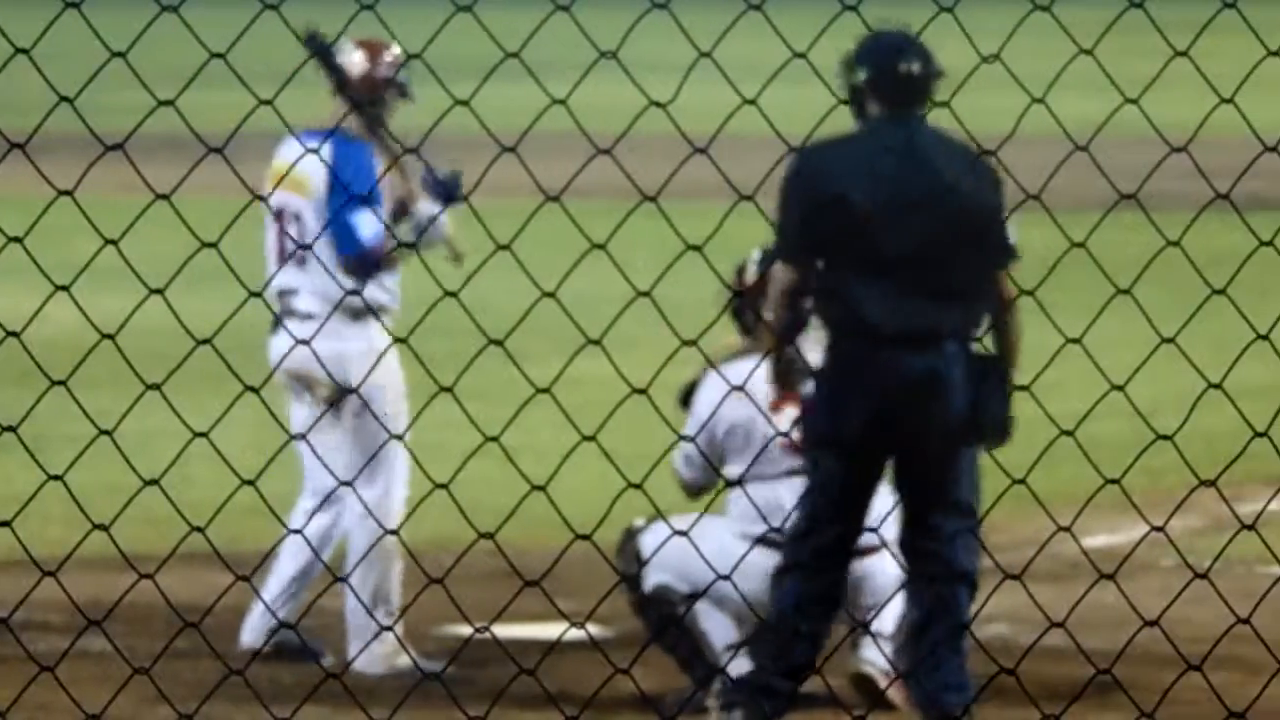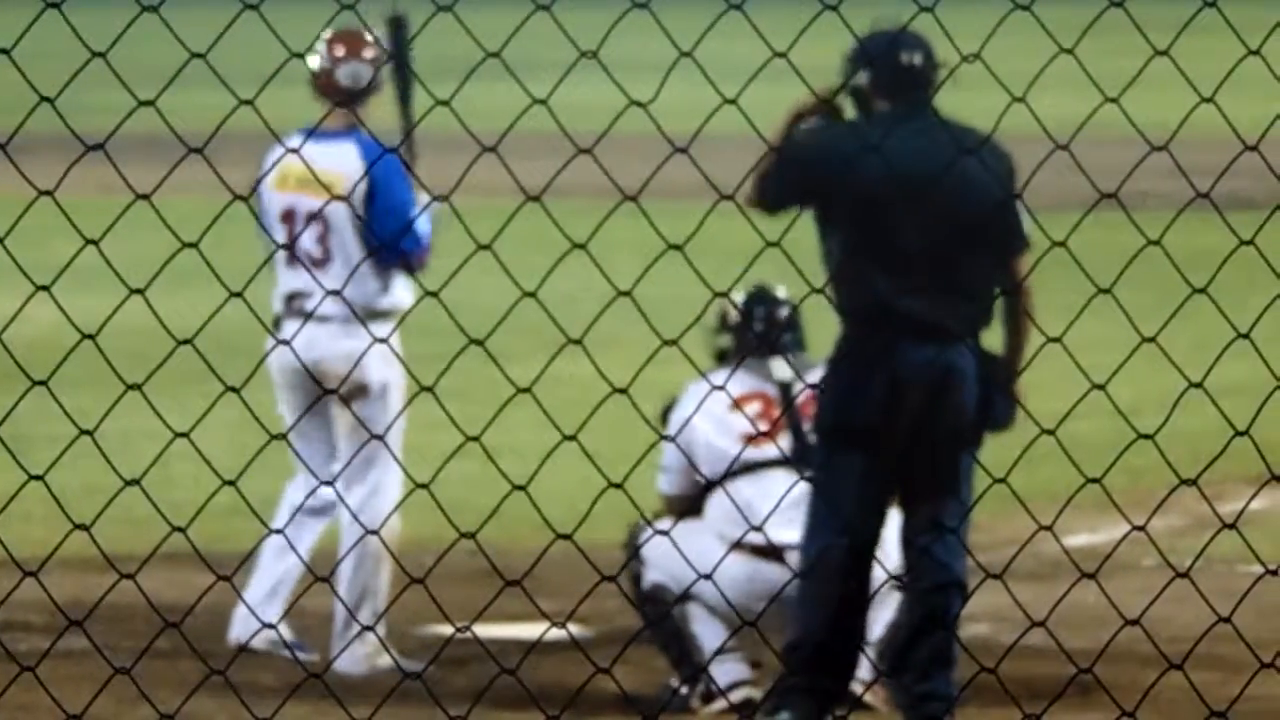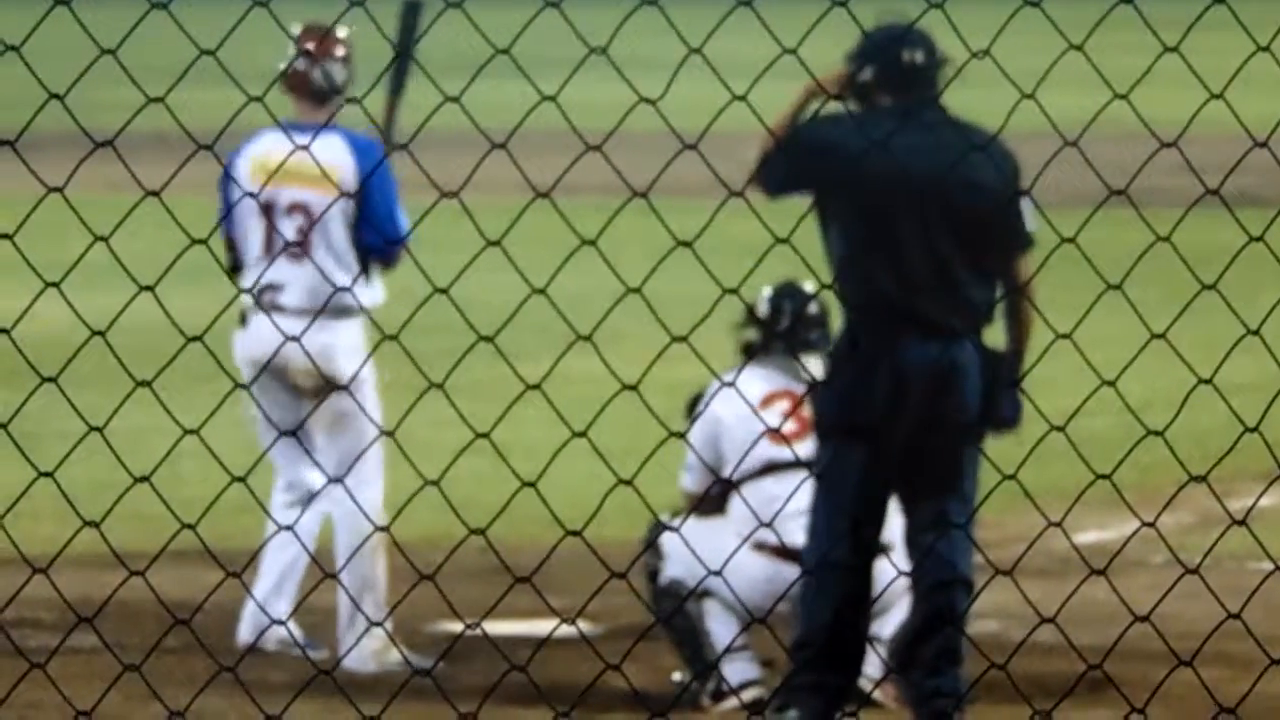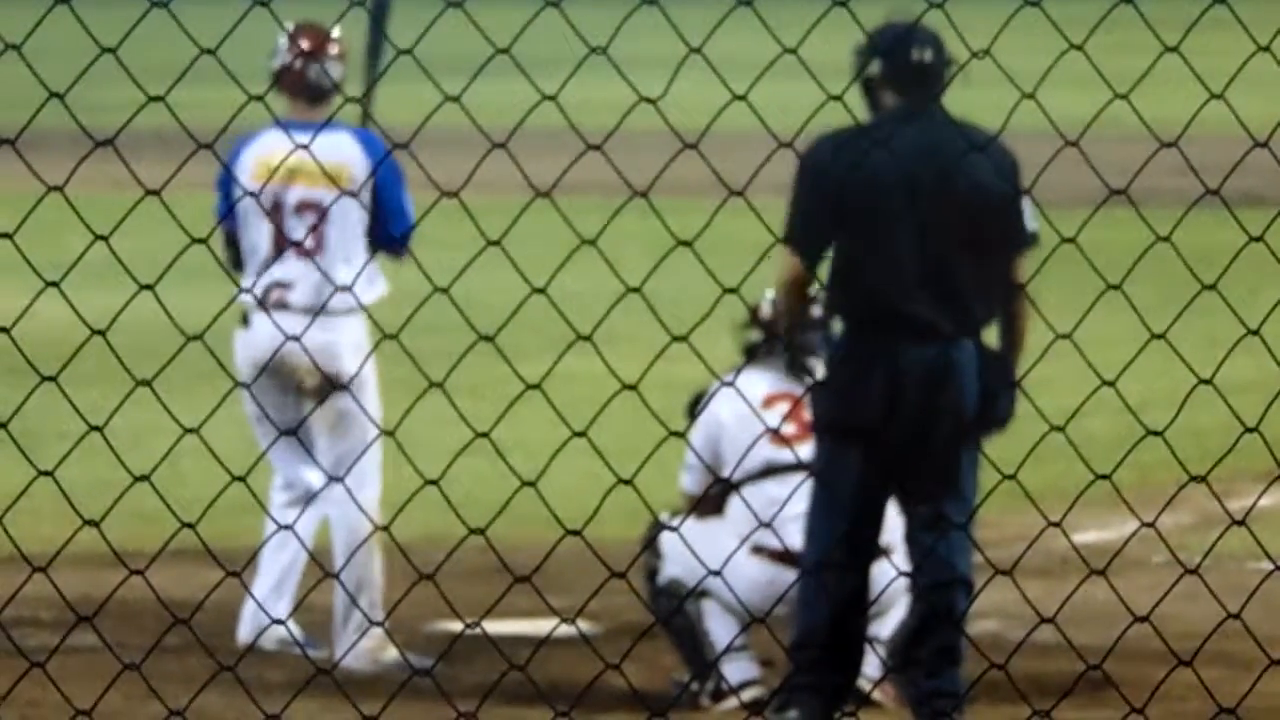
dt=0.5s
person 1, frame 1
left shoulder: (822, 165)
right shoulder: (971, 169)
left elbow: (788, 280)
right elbow: (1001, 293)
left wrist: (777, 359)
right wrist: (1001, 387)
left hip: (858, 371)
right hip: (945, 371)
left knee: (817, 540)
right knee: (944, 540)
person 1, frame 2
left shoulder: (834, 148)
right shoulder: (986, 158)
left elbow: (758, 194)
right elbow: (1015, 280)
left wrist: (796, 123)
right wrist: (1007, 372)
left hip: (872, 361)
right hip: (955, 365)
left knee: (838, 536)
right knee: (938, 535)
person 1, frame 3
left shoulder: (840, 140)
right shoulder: (989, 155)
left elbow: (761, 170)
right elbow: (1016, 278)
left wrist: (811, 95)
right wrist: (1011, 374)
left hip: (873, 358)
right hip: (957, 362)
left knee: (842, 530)
right knee: (944, 531)
person 1, frame 4
left shoulder: (837, 156)
right shoulder: (991, 158)
left elbow: (795, 276)
right elbow: (1013, 283)
left wrist: (790, 338)
right wrist: (1005, 376)
left hip: (868, 361)
right hip: (956, 364)
left knee: (840, 533)
right knee: (944, 533)
person 2, frame 1
left shoulder: (291, 151)
right shoulder: (353, 156)
right elbow: (361, 253)
left wrist: (408, 206)
right wrist: (420, 228)
left hip: (293, 337)
right hip: (350, 340)
left knee: (329, 487)
right knee: (378, 492)
left ankle: (270, 621)
right ankle: (377, 643)
person 2, frame 2
left shoulder: (277, 158)
right shoulder: (374, 160)
left elbow: (280, 246)
right elbow: (411, 252)
right wrist: (422, 216)
left hip: (292, 337)
right hip: (359, 341)
left knee: (312, 482)
right knee: (371, 492)
left ankle: (258, 618)
right ankle: (360, 645)
person 2, frame 3
left shoulder: (247, 153)
right shoulder: (360, 155)
left elbow: (235, 256)
right elbow: (388, 250)
left hip: (260, 333)
right hip: (331, 336)
left knee: (297, 479)
right knee: (356, 485)
left ankle: (266, 620)
right ankle: (366, 641)
person 2, frame 4
left shoulder: (245, 153)
right shoulder: (365, 151)
left elbow: (236, 255)
right elbow: (399, 239)
left hip: (262, 332)
right hip: (335, 334)
left knee: (294, 478)
right knee: (352, 485)
left ankle: (265, 618)
right ankle: (361, 641)
person 3, frame 1
left shoulder: (726, 381)
left elbow: (692, 482)
left hip: (766, 571)
right hip: (865, 573)
left knee: (643, 549)
right knee: (903, 542)
left ankle: (733, 676)
right ankle: (879, 659)
person 3, frame 2
left shoulder: (702, 395)
left elbow: (676, 506)
left hip: (750, 576)
left knee: (651, 546)
right knee: (898, 532)
left ankle: (723, 683)
right ankle: (859, 672)
person 3, frame 3
left shoulder: (729, 391)
left elbow: (699, 504)
left hip: (769, 574)
right hip: (871, 579)
left knee: (669, 543)
left ankle: (733, 679)
right ankle: (873, 671)
person 3, frame 4
left shoulder: (730, 392)
left elbow: (698, 504)
left hip: (769, 577)
right hip: (868, 580)
left knee: (668, 541)
right knee: (911, 536)
left ankle: (733, 680)
right ankle: (871, 670)
